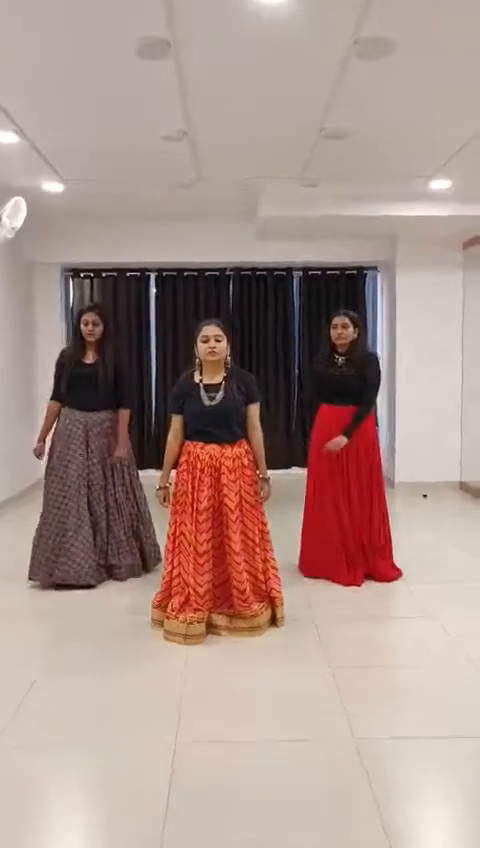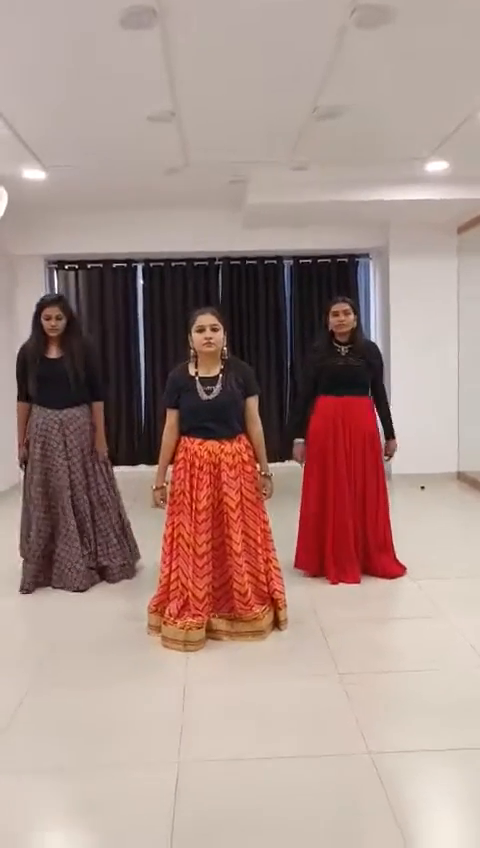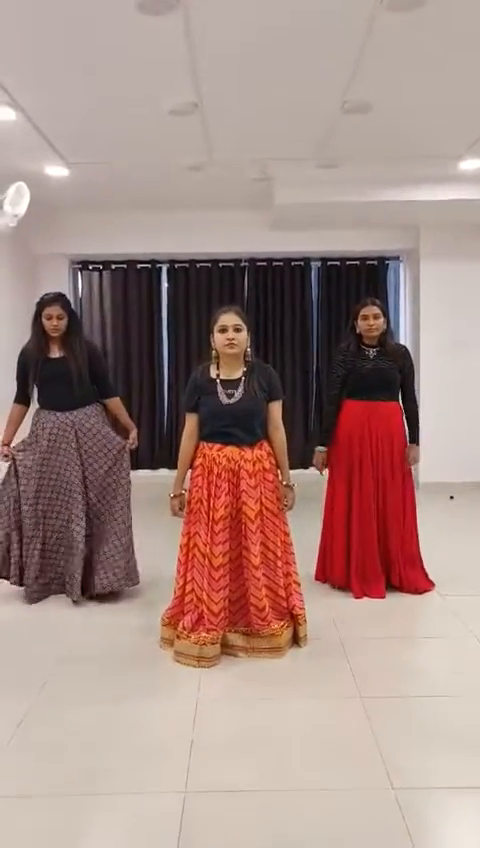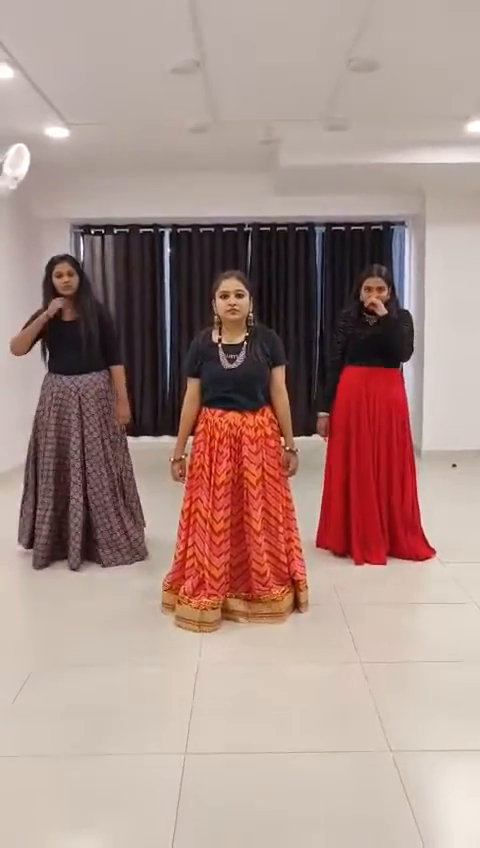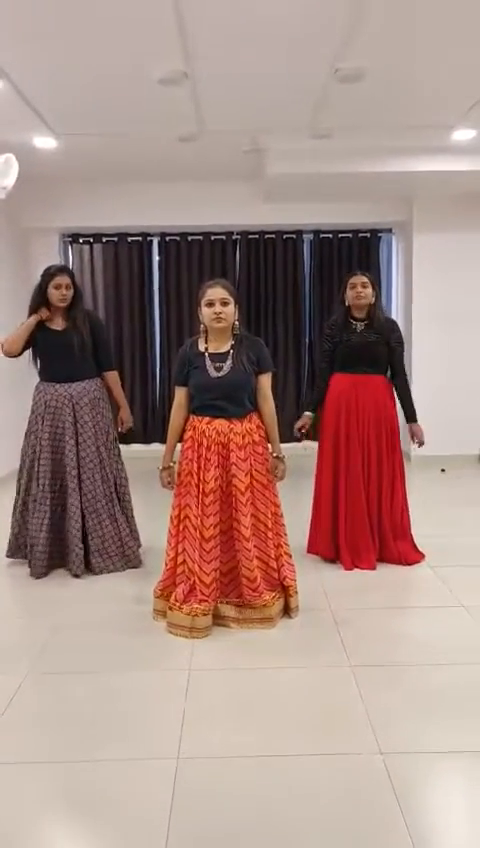
dt=0.7s
person 1, frame 1
left shoulder: (243, 380)
right shoulder: (184, 384)
left elbow: (254, 429)
right elbow: (175, 434)
left wrist: (263, 474)
right wrist: (163, 479)
left hip: (236, 467)
right hip: (196, 468)
left knee: (238, 538)
right knee: (195, 539)
left ankle: (241, 605)
right ankle: (192, 608)
person 1, frame 2
left shoulder: (241, 372)
right shoulder: (179, 377)
left elbow: (253, 423)
right elbow: (171, 430)
left wrist: (264, 469)
right wrist: (159, 479)
left hip: (236, 464)
right hip: (193, 466)
left knee: (239, 538)
right knee: (194, 540)
left ankle: (241, 608)
right ankle: (192, 611)
person 1, frame 3
left shoulder: (264, 375)
right shoulder: (200, 379)
left elbow: (276, 429)
right elbow: (190, 434)
left wrist: (286, 479)
right wrist: (177, 486)
left hip: (257, 472)
right hip: (211, 474)
left knee: (258, 550)
right knee: (211, 552)
left ankle: (260, 624)
right ankle: (207, 627)
person 1, frame 4
left shoulder: (267, 340)
right shoulder: (202, 344)
left elbow: (279, 394)
right elbow: (192, 399)
left wrist: (290, 444)
right wrist: (178, 451)
left hip: (259, 437)
right hip: (214, 439)
left knee: (260, 515)
right knee: (213, 517)
left ankle: (262, 588)
right ankle: (210, 591)
person 1, frame 5
left shoulder: (253, 348)
right shoulder: (188, 353)
left elbow: (266, 401)
right elbow: (179, 407)
left wrist: (277, 451)
right wrist: (166, 460)
left hip: (246, 445)
right hip: (201, 446)
left knee: (249, 522)
right knee: (201, 524)
left ankle: (252, 593)
right ankle: (199, 597)
person 2, frame 1
left shoulder: (114, 358)
right shoulder: (67, 356)
left elbow: (124, 403)
right elbow: (57, 398)
left wrist: (122, 442)
right wrist: (42, 436)
left hip: (105, 429)
right hip: (71, 430)
left knee: (109, 496)
right knee: (67, 498)
left ankle: (114, 558)
right ankle: (66, 563)
person 2, frame 2
left shoulder: (81, 349)
right shoulder: (28, 352)
left elbow: (97, 395)
right elbow: (24, 398)
left wrist: (100, 436)
right wrist: (21, 441)
left hip: (79, 427)
right hip: (43, 430)
left knee: (88, 496)
right knee: (46, 500)
left ankle: (95, 562)
right ankle: (47, 566)
person 2, frame 3
left shoulder: (85, 349)
right shoulder: (30, 354)
left elbow: (107, 391)
left wrist: (131, 426)
left hip: (89, 429)
right hip: (49, 434)
left knee: (94, 504)
right knee: (48, 506)
left ankle: (95, 575)
right ankle: (48, 576)
person 2, frame 4
left shoulder: (97, 313)
right shoulder: (43, 316)
left elbow: (114, 359)
right elbow: (17, 348)
left wrist: (122, 400)
right wrist: (48, 314)
left hip: (95, 394)
right hip: (58, 397)
left knee: (99, 467)
right knee: (57, 468)
left ankle: (107, 540)
right ankle: (56, 539)
person 2, frame 5
left shoulder: (88, 321)
right shoulder: (36, 327)
left elbow: (107, 365)
left wrist: (123, 405)
right wrist: (35, 318)
left hip: (89, 402)
right hip: (51, 405)
left knee: (93, 475)
right knee: (50, 477)
left ankle: (102, 547)
right ankle: (48, 547)
person 3, frame 1
left shoulder: (368, 360)
right shoulder: (321, 361)
left elbow: (368, 403)
right elbow: (315, 401)
left wrist: (345, 435)
right wrist: (317, 435)
left hip: (359, 432)
right hip: (325, 431)
left knee: (362, 498)
right knee: (327, 498)
left ankle: (370, 561)
right ankle: (330, 561)
person 3, frame 2
left shoulder: (369, 350)
right shoulder: (319, 351)
left elbow: (379, 393)
right elbow: (306, 396)
left wrist: (390, 434)
right wrist: (299, 436)
left hip: (362, 425)
right hip: (326, 424)
left knee: (365, 492)
right knee: (328, 492)
left ankle: (372, 557)
right ankle: (332, 558)
person 3, frame 3
left shoulder: (399, 353)
right shoulder: (346, 353)
left elbow: (410, 400)
right elbow: (332, 399)
left wrist: (414, 442)
right wrist: (323, 444)
left hip: (389, 432)
right hip: (352, 431)
left knee: (392, 504)
right knee: (353, 503)
left ankle: (398, 571)
right ankle: (354, 572)
person 3, frame 4
left shoulder: (401, 317)
right shoulder: (348, 318)
left elbow: (404, 353)
right elbow: (335, 364)
left wrist: (384, 316)
right wrist: (324, 408)
left hip: (388, 398)
right hip: (351, 397)
left knee: (391, 469)
right knee: (352, 469)
left ankle: (397, 537)
right ankle: (353, 537)
person 3, frame 5
left shoulder: (388, 327)
right shoulder: (334, 327)
left elbow: (399, 373)
right elbow: (324, 373)
left wrist: (411, 418)
right wrist: (310, 412)
left hip: (377, 404)
right hip: (340, 403)
left knee: (380, 475)
right knee: (342, 475)
left ankle: (387, 543)
right ankle: (343, 543)
